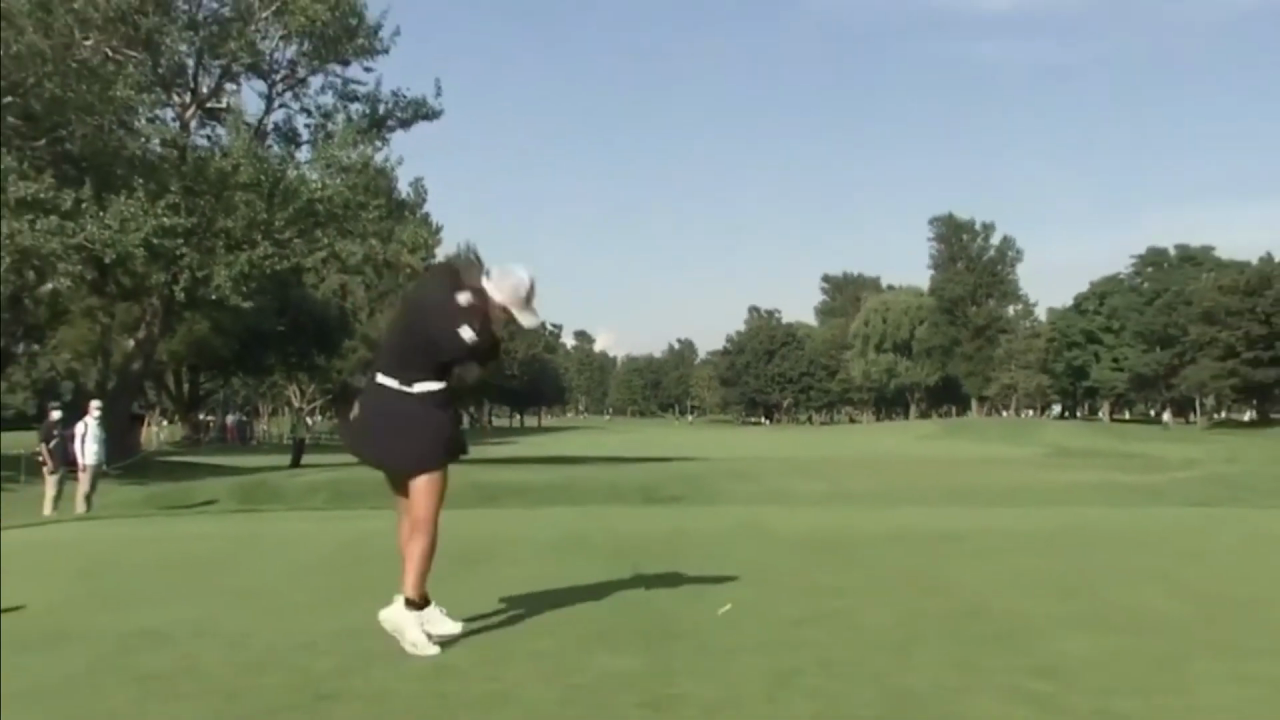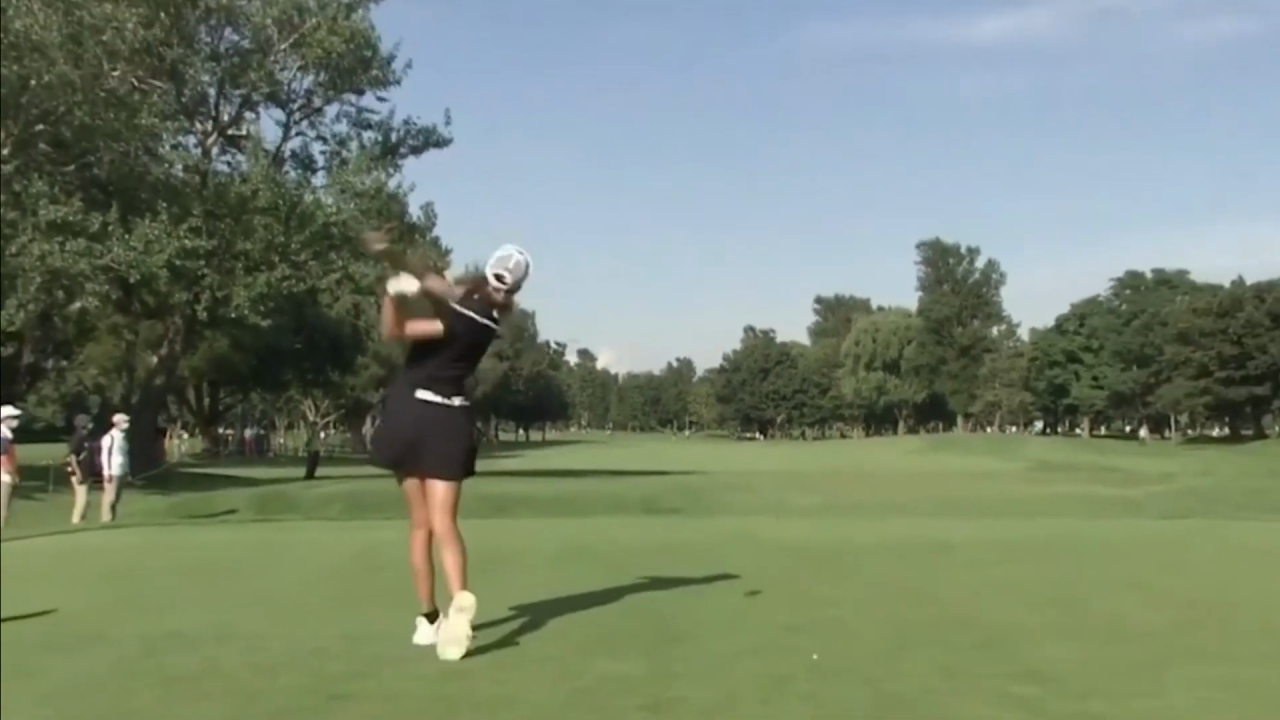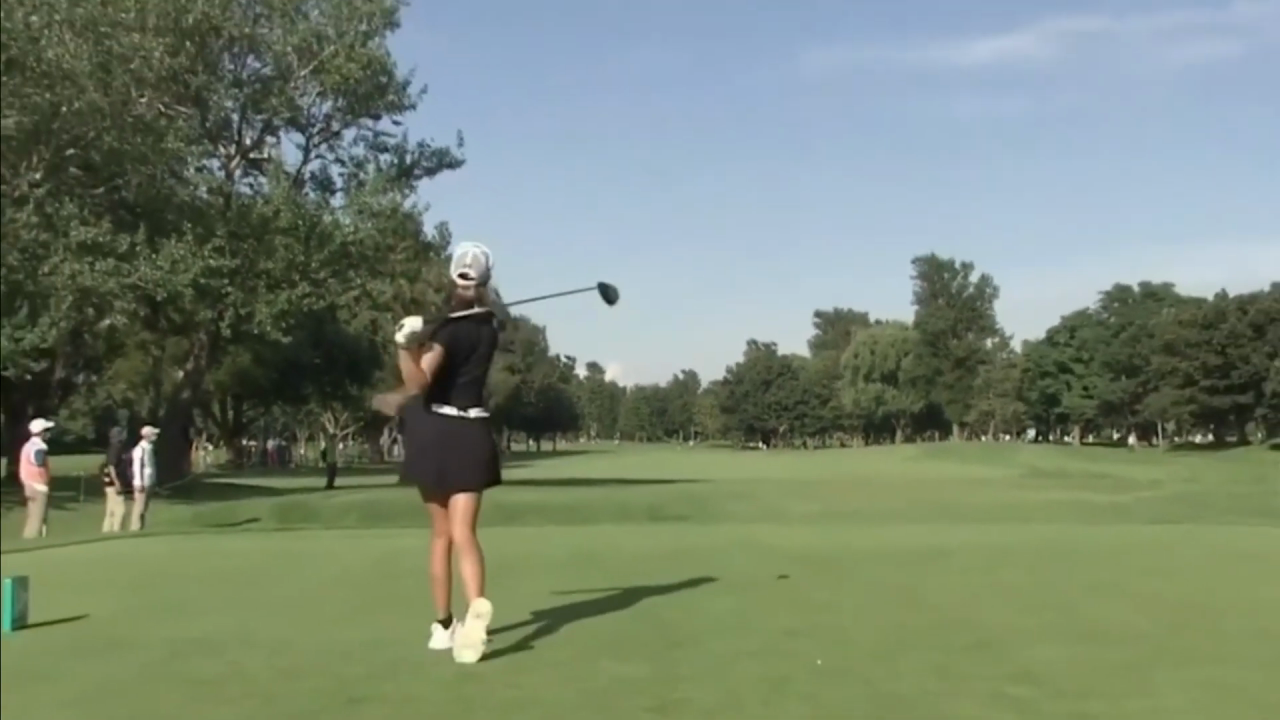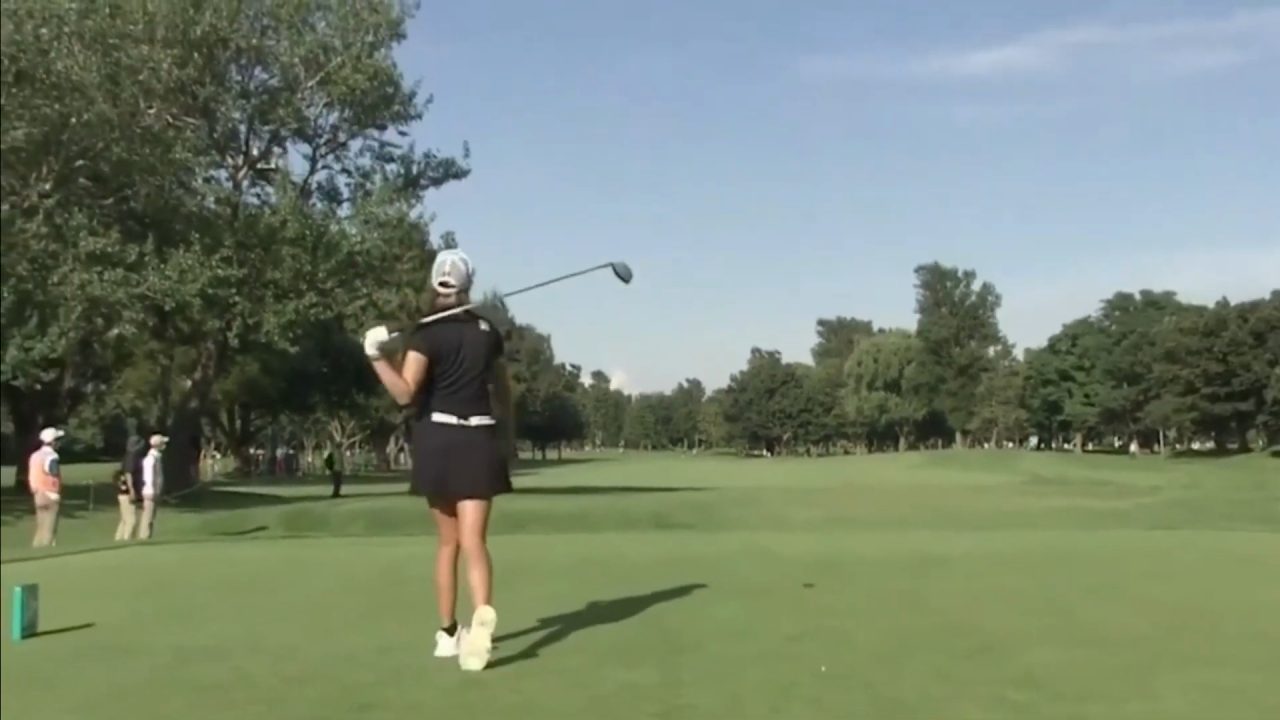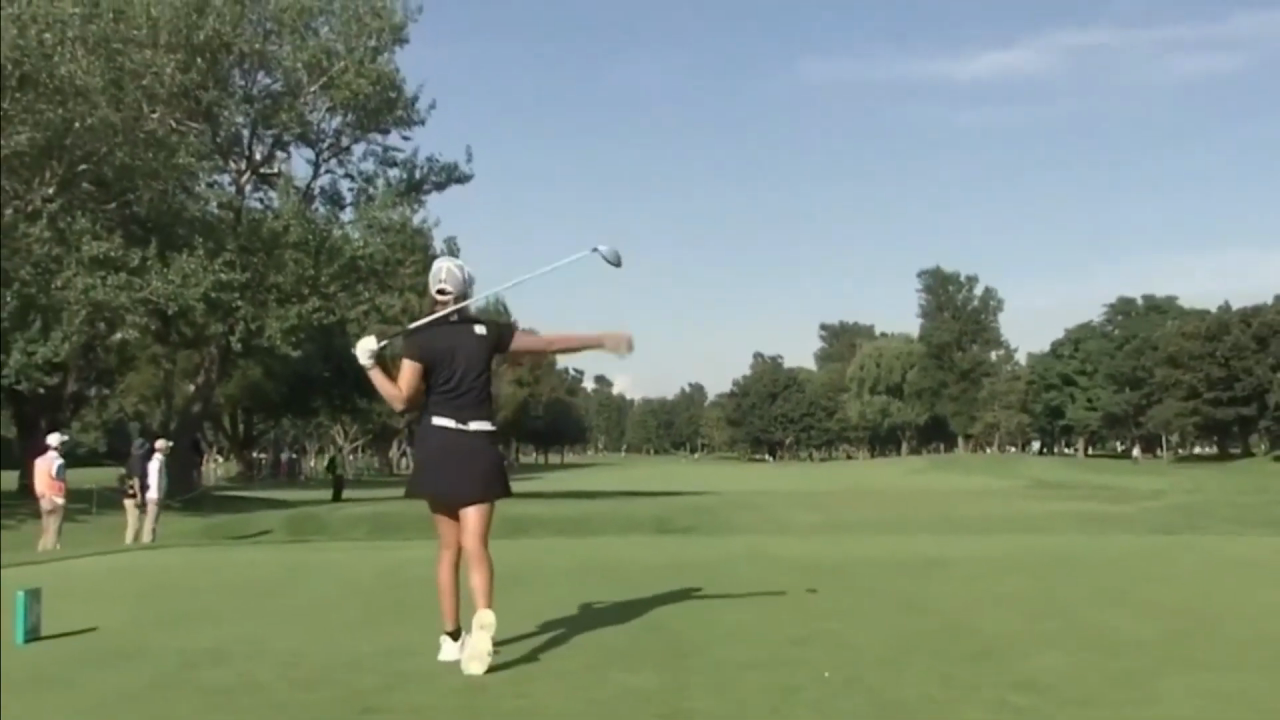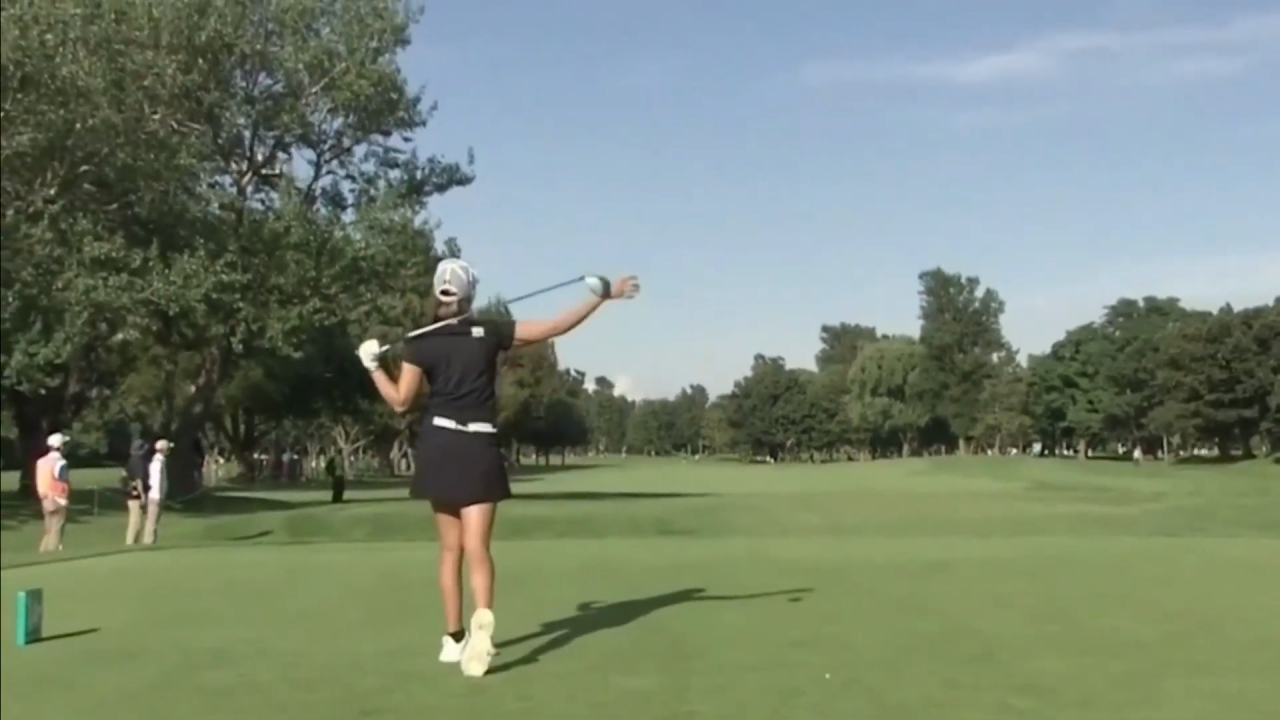
dt=0.4s
person 1, frame 1
left shoulder: (443, 277)
right shoulder: (479, 338)
left hip: (377, 402)
right hip: (421, 411)
left knee: (408, 512)
right knee: (424, 519)
left ankle: (420, 607)
right ankle: (408, 607)
person 1, frame 2
left shoulder: (466, 318)
right shoulder: (482, 308)
left elbow: (393, 331)
right elbow: (437, 284)
left wrist: (394, 292)
left hip: (409, 414)
right hip: (448, 421)
left knee: (420, 524)
right knee: (443, 523)
left ankle: (429, 619)
right ankle: (460, 598)
person 1, frame 3
left shoulder: (449, 323)
right shoulder: (488, 323)
left elbow: (418, 381)
left wrist: (404, 343)
right wrist: (402, 398)
left hip: (435, 430)
right hip: (471, 433)
left knee: (441, 534)
right knee: (464, 533)
left ankle: (443, 625)
right ankle: (477, 608)
person 1, frame 4
left shoulder: (427, 332)
right shoulder: (488, 331)
left elbow: (405, 394)
right elbow: (502, 389)
left wrist: (375, 354)
right wrist: (506, 438)
left hip: (437, 439)
right hip: (479, 440)
left knee: (448, 542)
right knee: (473, 541)
left ankle: (448, 632)
right ankle: (482, 616)
person 1, frame 5
left shoulder: (420, 339)
right shoulder: (488, 331)
left elbow: (400, 400)
right elbow: (549, 343)
left wrist: (368, 362)
right wrist: (602, 340)
left hip: (436, 445)
right hip: (478, 446)
left knee: (449, 547)
right knee: (475, 545)
left ankle: (452, 636)
right ankle: (483, 619)
person 1, frame 6
left shoulder: (421, 342)
right shoulder: (489, 333)
left elbow: (400, 401)
right elbow: (557, 326)
left wrist: (372, 364)
right wrist: (603, 294)
left hip: (438, 446)
right hip: (479, 448)
left knee: (450, 548)
right knee: (476, 547)
left ankle: (454, 637)
